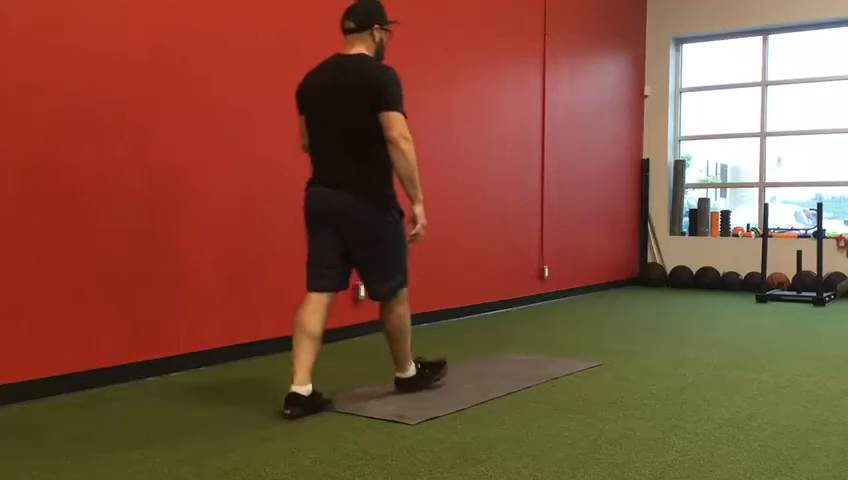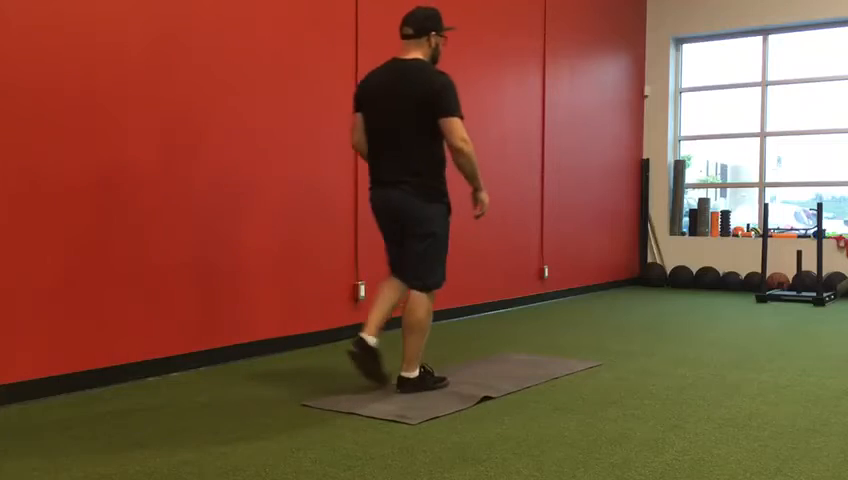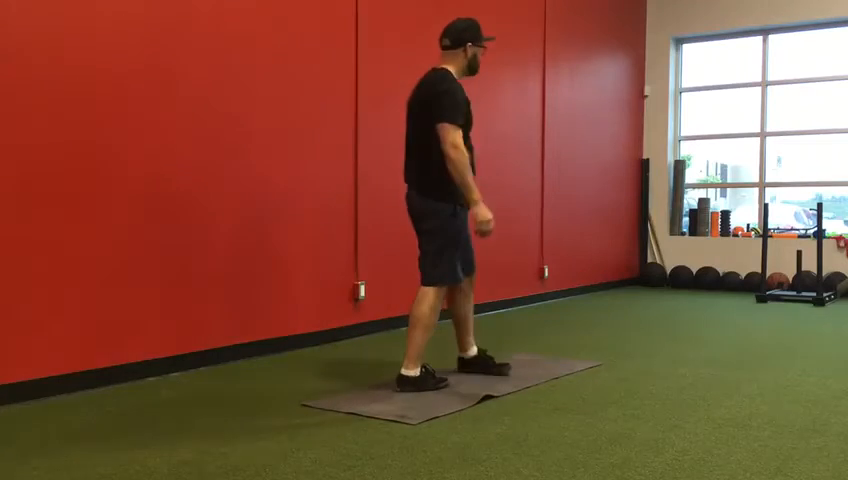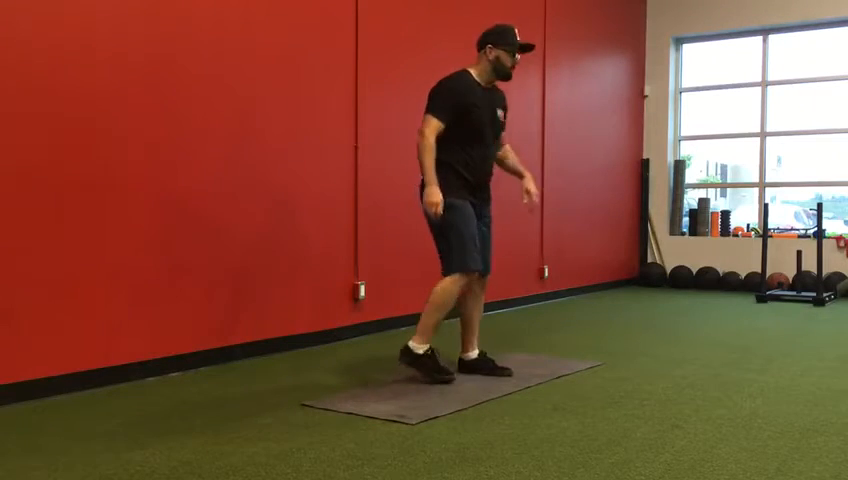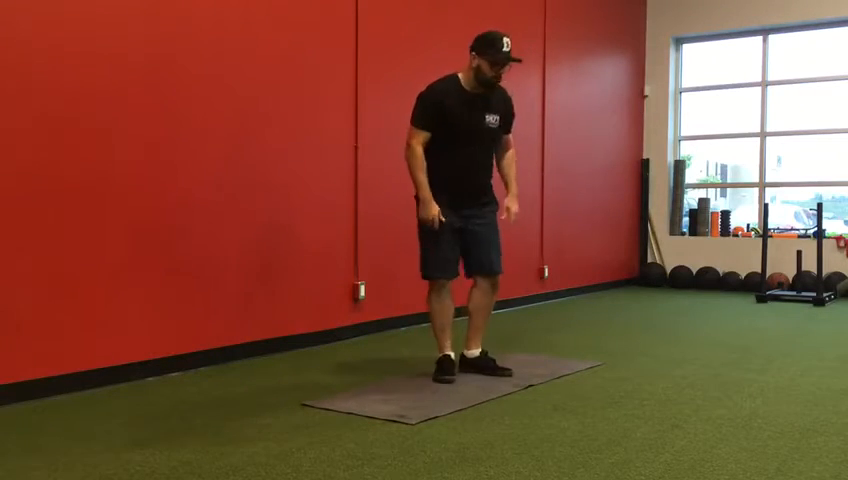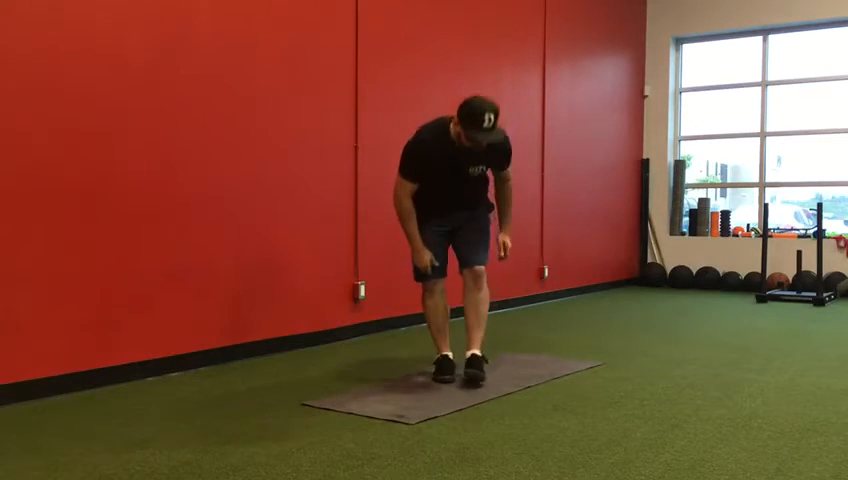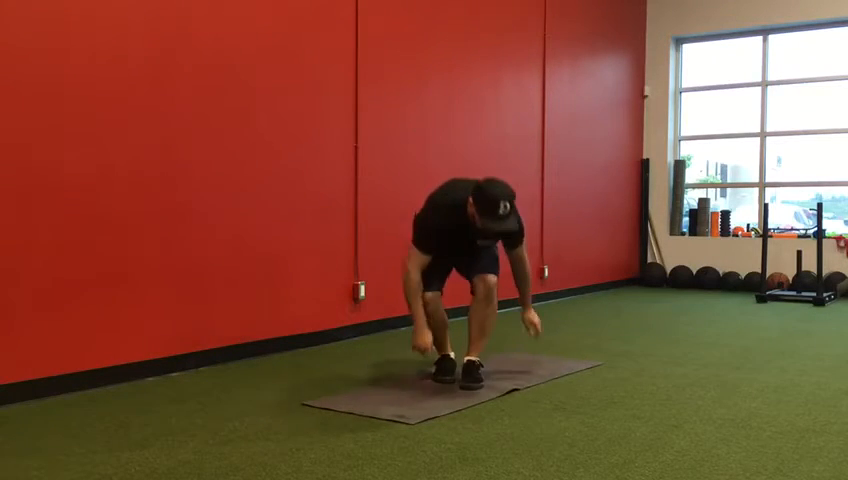
dt=0.4s
person 1, frame 1
left shoulder: (312, 80)
right shoulder: (381, 76)
left elbow: (306, 142)
right elbow: (397, 140)
right wrist: (417, 201)
left hip: (321, 196)
right hip: (370, 201)
left knee: (319, 291)
right knee: (392, 291)
left ankle: (300, 390)
right ankle: (406, 372)
person 1, frame 2
left shoulder: (371, 81)
right shoulder: (436, 82)
left elbow: (359, 141)
right elbow: (459, 143)
right wrist: (479, 188)
left hip: (383, 193)
right hip: (423, 198)
left knee: (404, 274)
right knee: (424, 286)
left ankle: (368, 339)
right ankle: (411, 373)
person 1, frame 3
left shoulder: (431, 84)
right shoulder: (449, 89)
right elbow: (453, 149)
left wrist: (468, 197)
right wrist: (477, 202)
left hip: (429, 195)
right hip: (440, 200)
left knee: (463, 277)
right knee: (437, 282)
left ankle: (469, 355)
right ankle: (411, 371)
person 1, frame 4
left shoulder: (497, 97)
right shoulder: (454, 87)
left elbow: (499, 146)
right elbow: (427, 135)
left wrist: (524, 174)
right wrist: (431, 186)
left hip: (478, 197)
right hip: (450, 195)
left knee: (479, 276)
right knee: (463, 272)
left ankle: (470, 355)
right ankle: (417, 346)
person 1, frame 5
left shoulder: (502, 101)
right shoulder: (438, 94)
left elbow: (505, 148)
right elbow: (414, 146)
left wrist: (511, 190)
right wrist: (426, 199)
left hip: (481, 204)
right hip: (441, 205)
left knee: (490, 277)
right knee: (441, 281)
left ankle: (473, 353)
right ankle: (445, 355)
person 1, frame 6
left shoulder: (498, 143)
right shoulder: (425, 141)
left elbow: (503, 182)
right elbow: (402, 195)
left wrist: (504, 229)
right wrist: (418, 247)
left hip: (473, 210)
right hip: (430, 213)
left knee: (476, 274)
right knee: (432, 282)
left ankle: (474, 354)
right ankle: (444, 356)
person 1, frame 7
left shoulder: (507, 217)
right shoulder: (442, 208)
left elbow: (518, 259)
right elbow: (412, 269)
left wrist: (527, 308)
right wrist: (420, 327)
left hip: (477, 247)
right hip: (439, 245)
left knee: (487, 284)
right knee: (429, 297)
left ankle: (472, 361)
right ankle: (446, 357)
